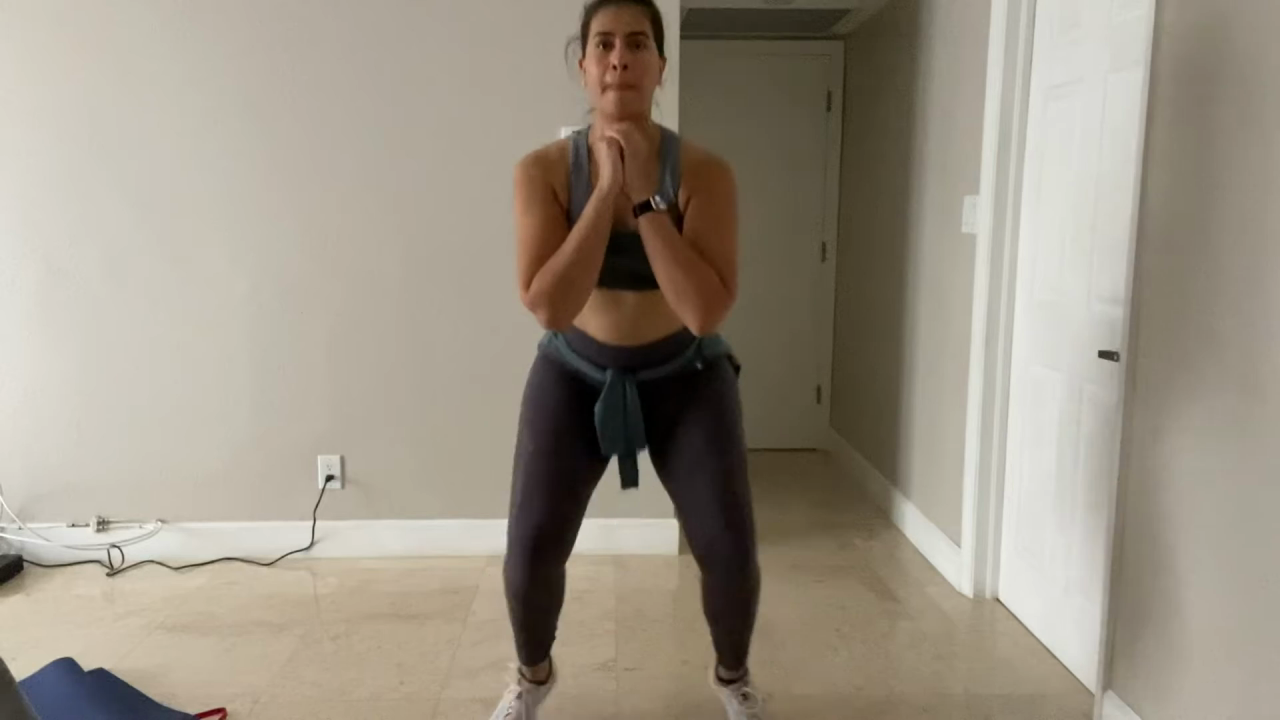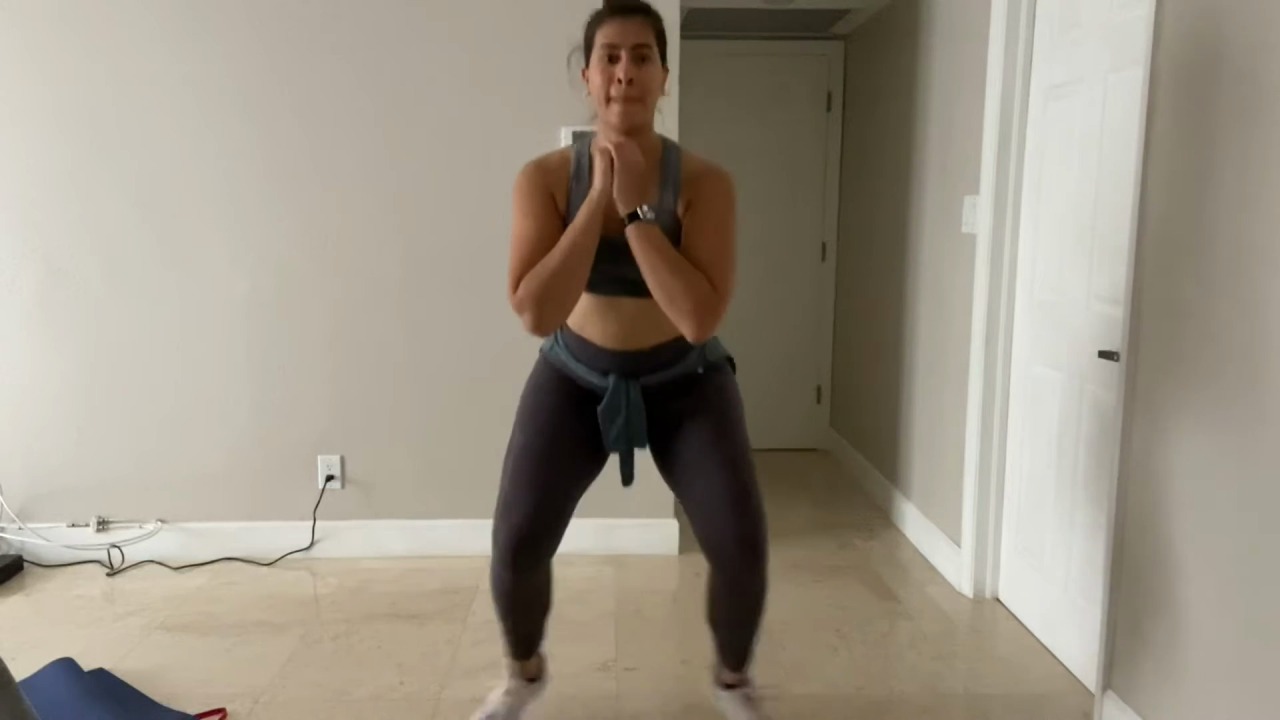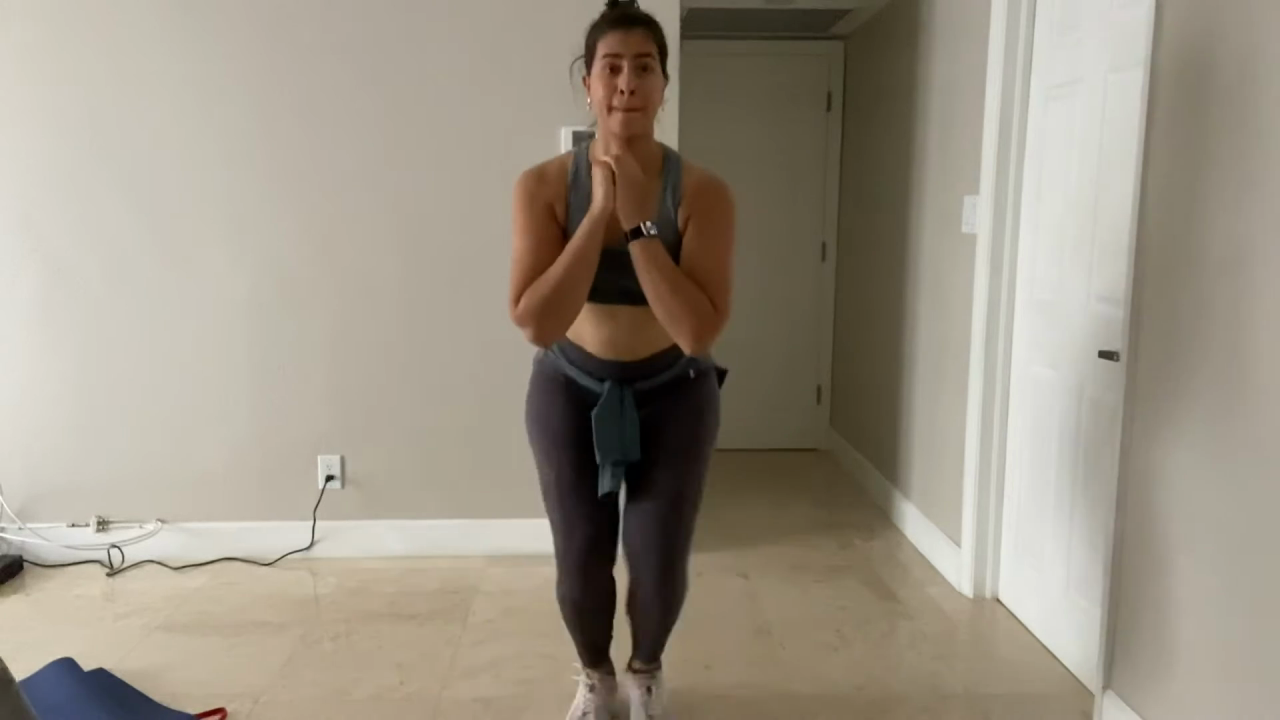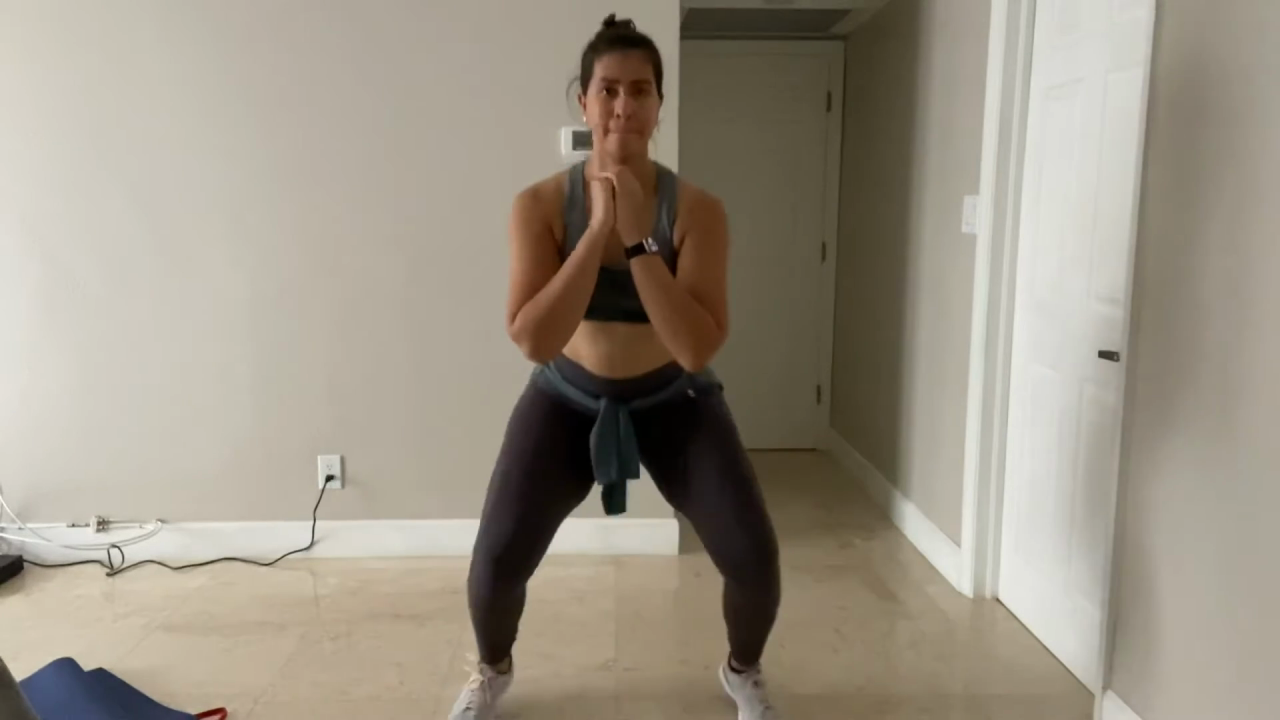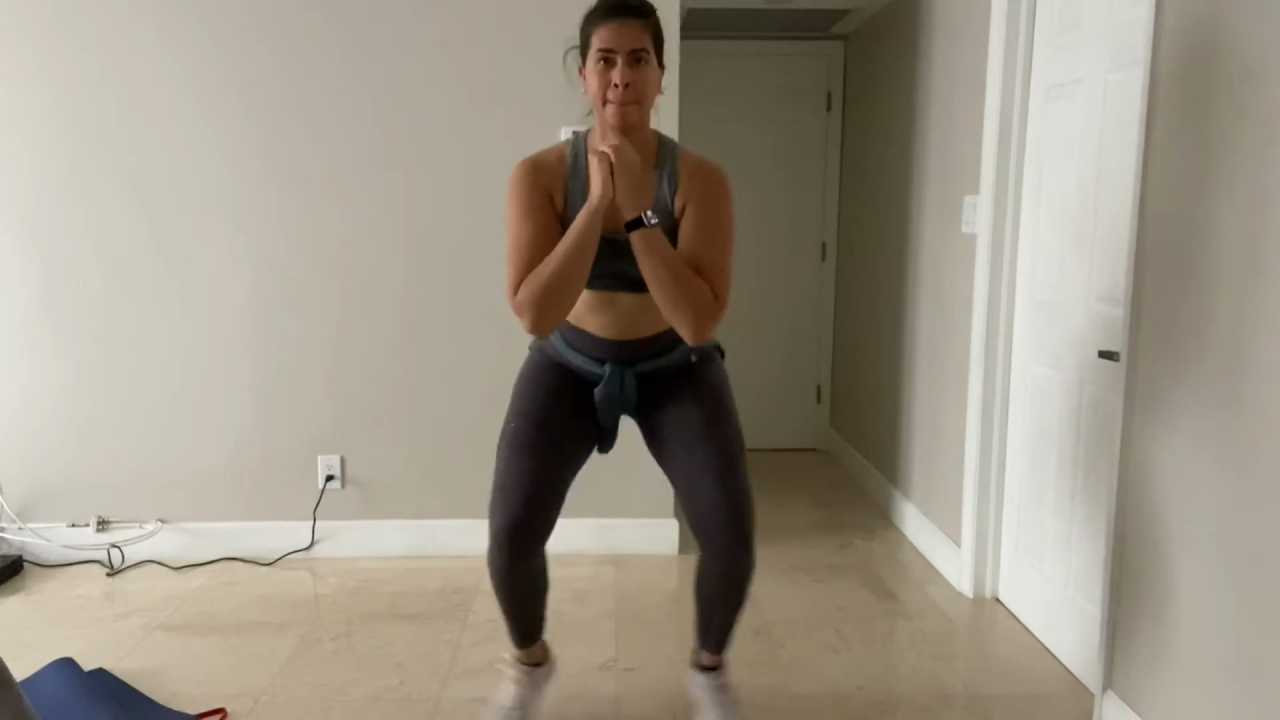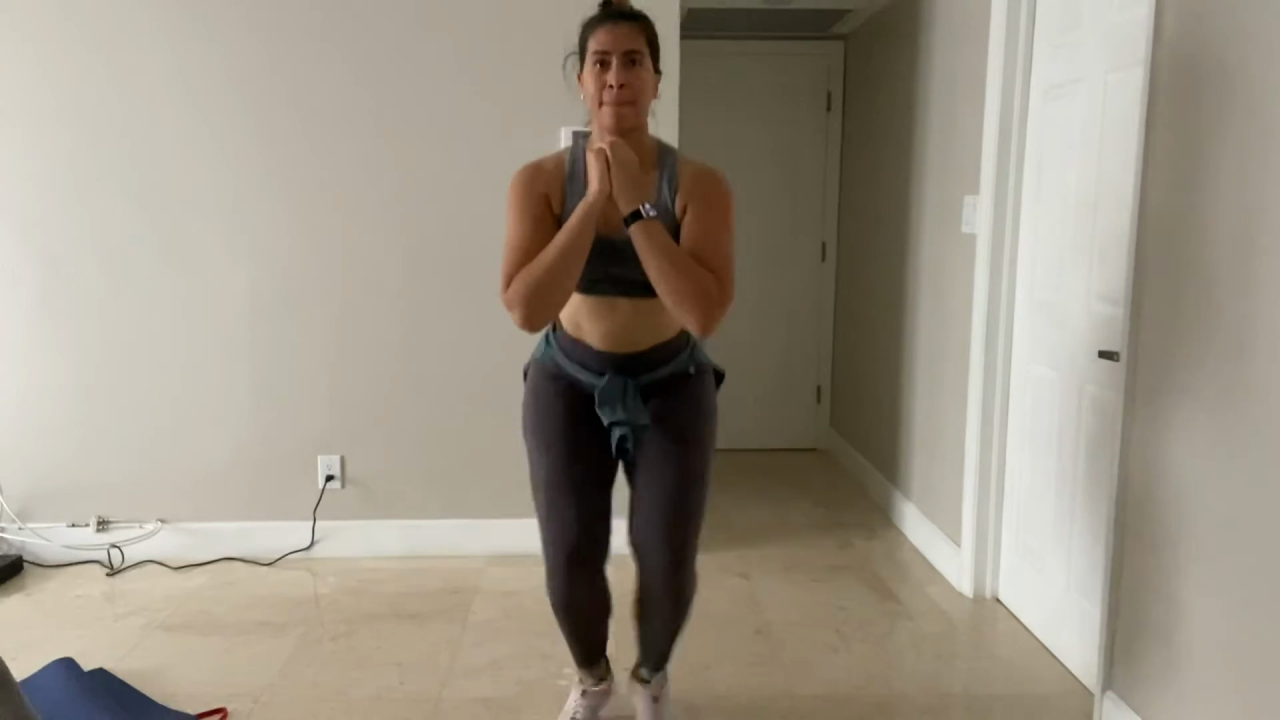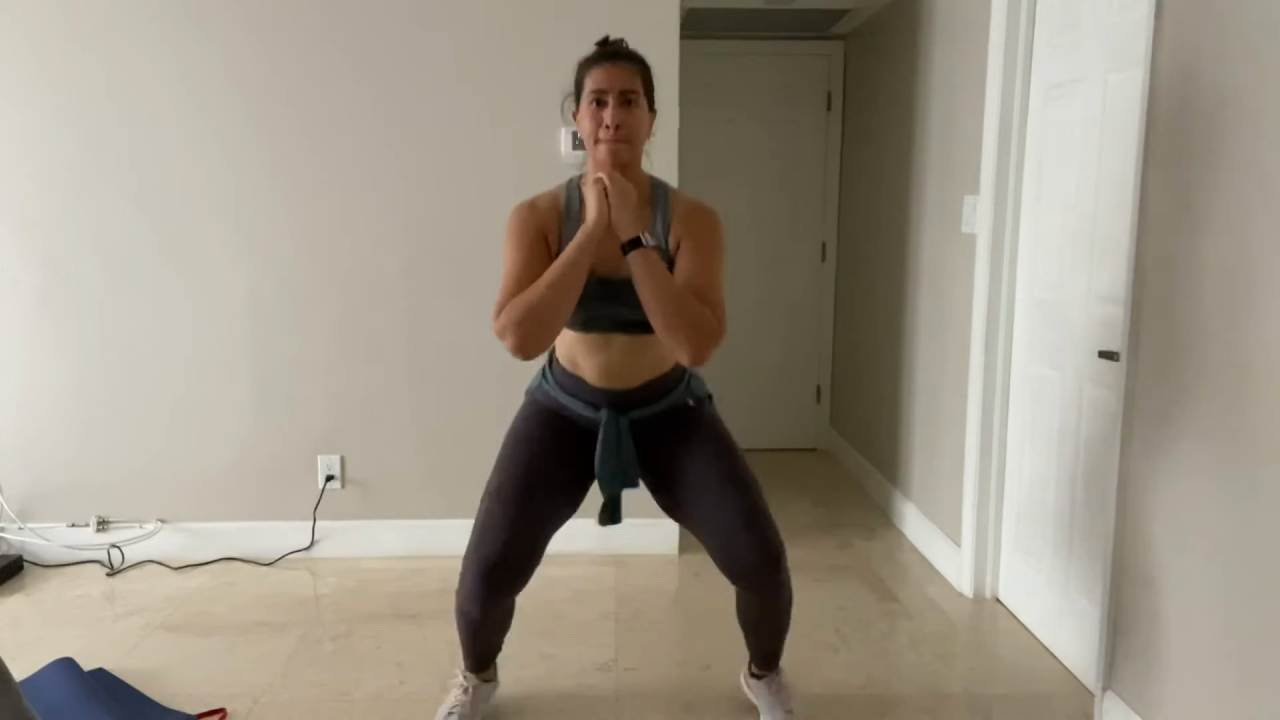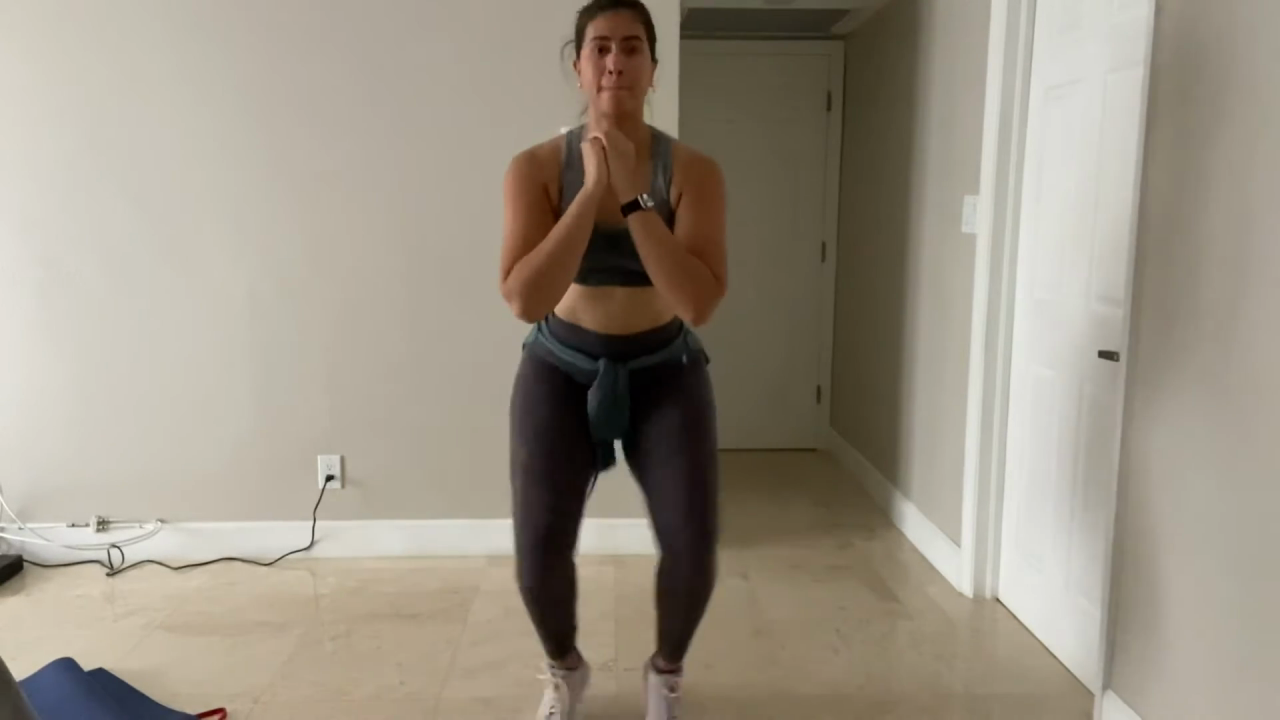
dt=0.5s
person 1, frame 1
left shoulder: (704, 172)
right shoulder: (543, 170)
left elbow: (707, 312)
right elbow: (548, 310)
left wrist: (646, 201)
right wrist: (606, 193)
left hip: (683, 377)
right hip: (575, 375)
left knee: (729, 548)
right knee: (532, 547)
person 1, frame 2
left shoulder: (705, 182)
right shoulder: (545, 177)
left elbow: (700, 319)
right elbow: (534, 314)
left wrist: (635, 210)
right wrist: (596, 201)
left hip: (683, 382)
right hip: (575, 380)
left knee: (741, 545)
right knee: (517, 544)
person 1, frame 3
left shoulder: (702, 192)
right shoulder: (543, 186)
left elbow: (699, 332)
right elbow: (535, 325)
left wrist: (638, 223)
right wrist: (599, 215)
left hip: (672, 388)
right hip: (572, 385)
left knee: (659, 556)
right knee: (583, 553)
person 1, frame 4
left shoulder: (697, 210)
right shoulder: (540, 205)
left elbow: (699, 348)
right elbow: (533, 341)
left wrist: (638, 239)
right wrist: (599, 231)
left hip: (673, 403)
right hip: (567, 401)
left knee: (753, 556)
right knee: (498, 558)
person 1, frame 5
left shoulder: (699, 179)
right shoulder: (539, 175)
left elbow: (700, 321)
right elbow: (534, 315)
left wrist: (638, 213)
right wrist: (597, 205)
left hip: (673, 371)
right hip: (571, 368)
left knee: (729, 532)
right knee: (513, 532)
right ankle: (529, 660)
person 1, frame 6
left shoulder: (698, 183)
right shoulder: (542, 179)
left elbow: (704, 315)
right elbow: (524, 307)
left wrist: (635, 207)
right wrist: (593, 200)
left hip: (668, 383)
right hip: (569, 379)
left knee: (664, 553)
right knee: (573, 555)
person 1, frame 7
left shoulder: (691, 218)
right shoulder: (539, 215)
left elbow: (698, 347)
right elbow: (519, 339)
left wrist: (633, 240)
right wrist: (591, 233)
left hip: (668, 414)
right hip: (565, 412)
left knee: (760, 559)
right knee: (490, 568)
person 1, frame 8
left shoulder: (693, 170)
right shoulder: (536, 168)
left elbow: (699, 303)
right elbow: (524, 300)
left wrist: (633, 197)
right wrist: (593, 192)
left hip: (662, 371)
right hip: (561, 370)
left knee: (691, 543)
right knee: (540, 545)
